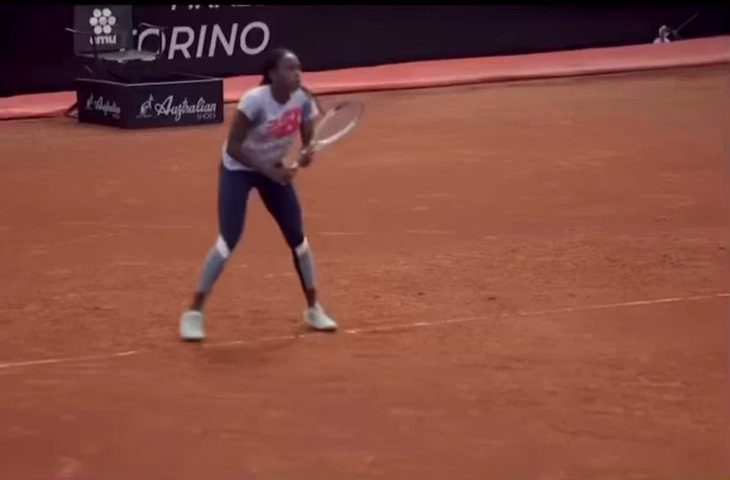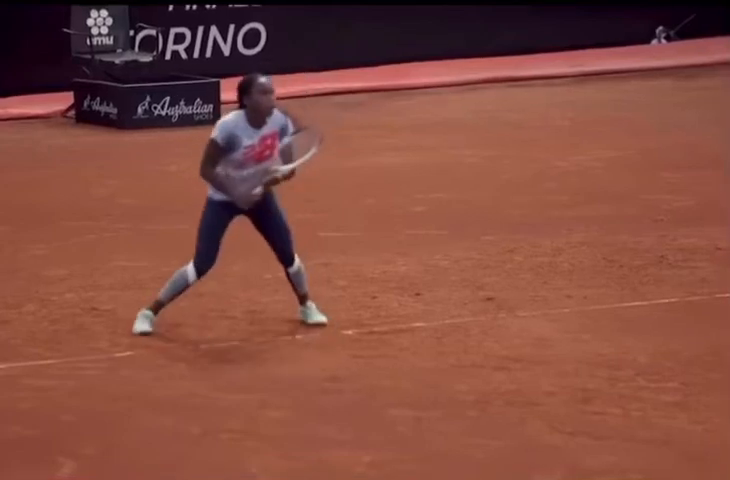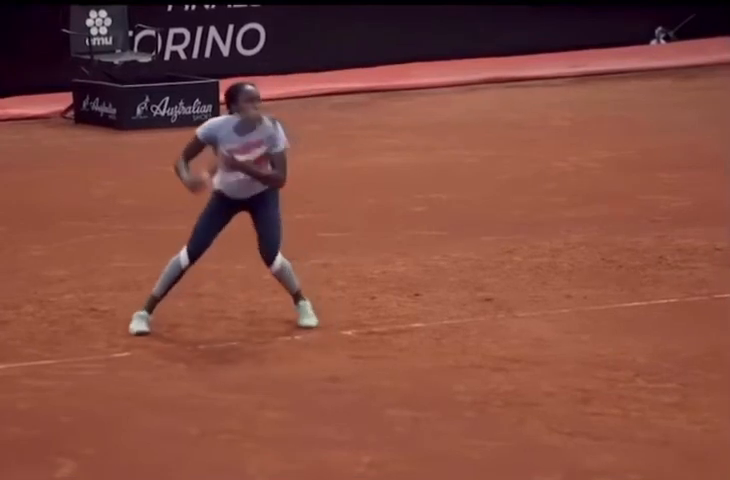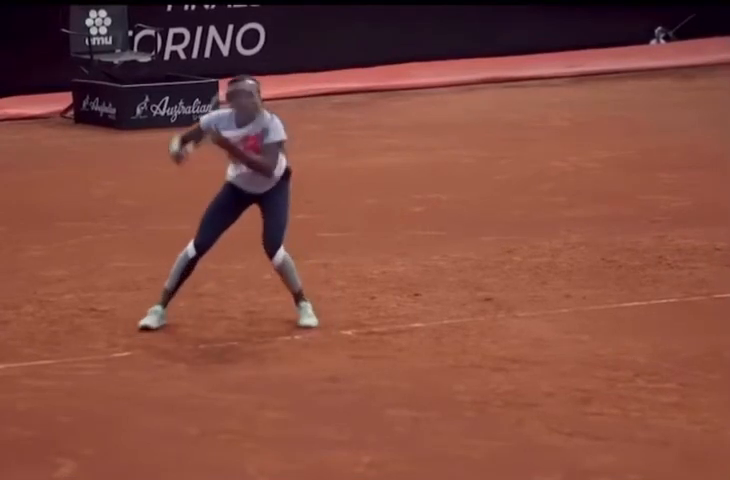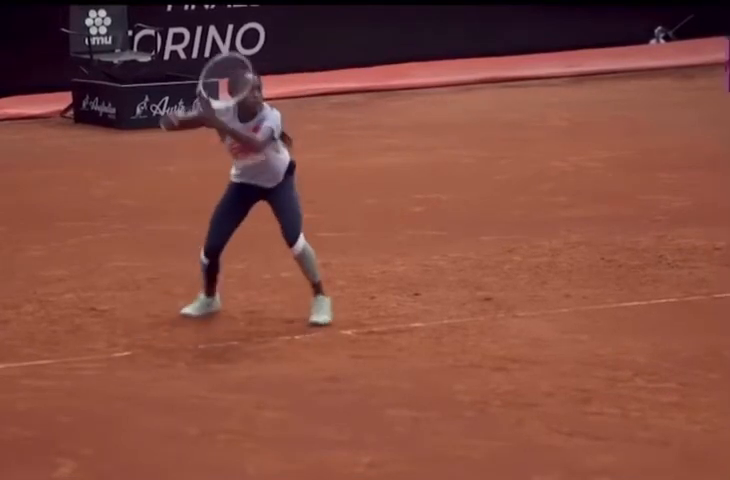
dt=1s
person 1, frame 1
left shoulder: (303, 100)
right shoulder: (255, 100)
left elbow: (309, 141)
right elbow: (233, 147)
left wrist: (307, 156)
right wrist: (269, 172)
left hip: (274, 170)
right hip: (238, 170)
left knee: (297, 238)
right knee: (229, 240)
left ankle: (313, 308)
right ankle: (194, 312)
person 1, frame 2
left shoulder: (281, 122)
right shoulder: (229, 126)
left elbow: (290, 166)
right elbow: (206, 169)
left wrist: (279, 176)
right wrist: (236, 194)
left hip: (259, 194)
right hip: (223, 198)
left knee: (287, 255)
right knee: (202, 265)
left ankle: (306, 305)
right ankle: (149, 312)
person 1, frame 3
left shoulder: (271, 129)
right shoulder: (216, 127)
left elbow: (280, 179)
right elbow: (182, 159)
left wrist: (242, 166)
right wrist: (187, 178)
left hip: (262, 195)
right hip: (225, 195)
left knee: (270, 255)
right knee: (191, 252)
left ankle: (302, 303)
right ankle: (145, 312)
person 1, frame 4
left shoulder: (270, 123)
right shoulder: (219, 119)
left elbow: (269, 169)
right elbow: (181, 140)
left wrist: (231, 148)
right wrist: (178, 150)
left hip: (273, 188)
right hip: (237, 187)
left knee: (273, 249)
right knee: (198, 245)
left ankle: (303, 304)
right ankle: (160, 308)
person 1, frame 5
left shoulder: (271, 115)
right shoulder: (222, 112)
left elbow: (257, 144)
right elbow: (174, 122)
left wrist: (219, 124)
right wrist: (171, 121)
left hip: (279, 180)
right hip: (244, 182)
left knee: (294, 239)
right knee: (211, 246)
left ankle: (320, 298)
right ankle: (209, 298)
